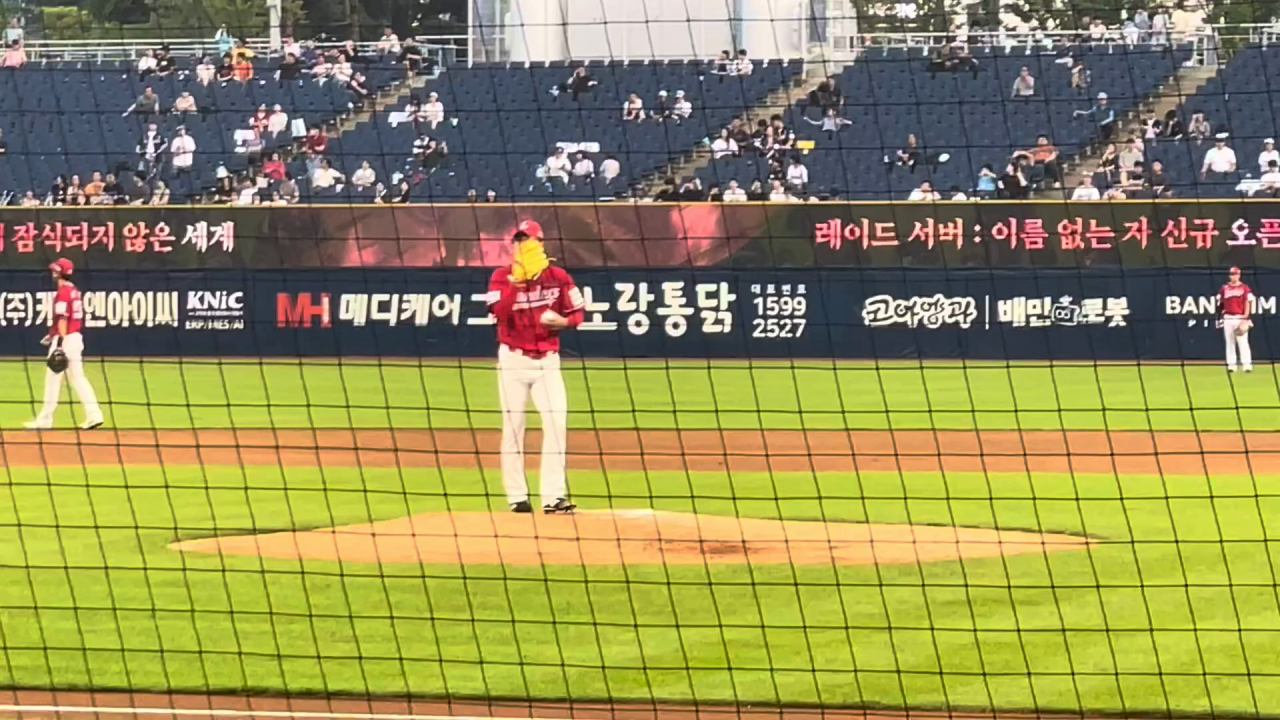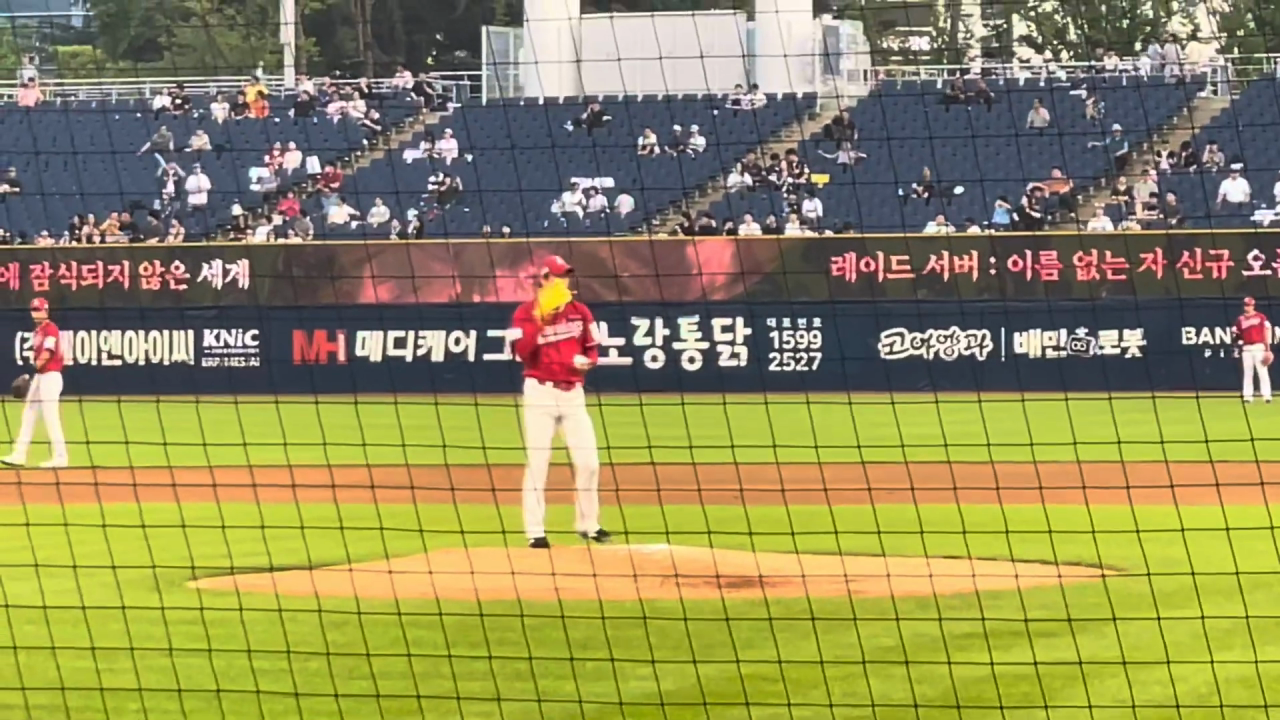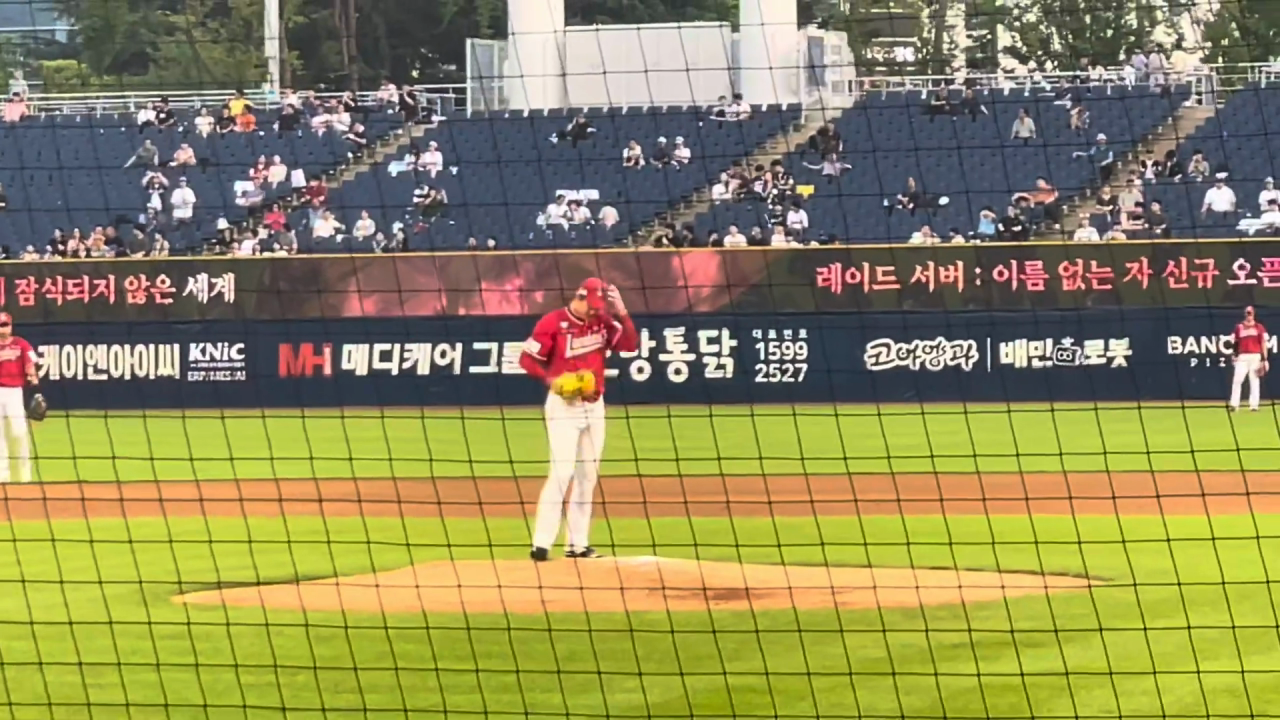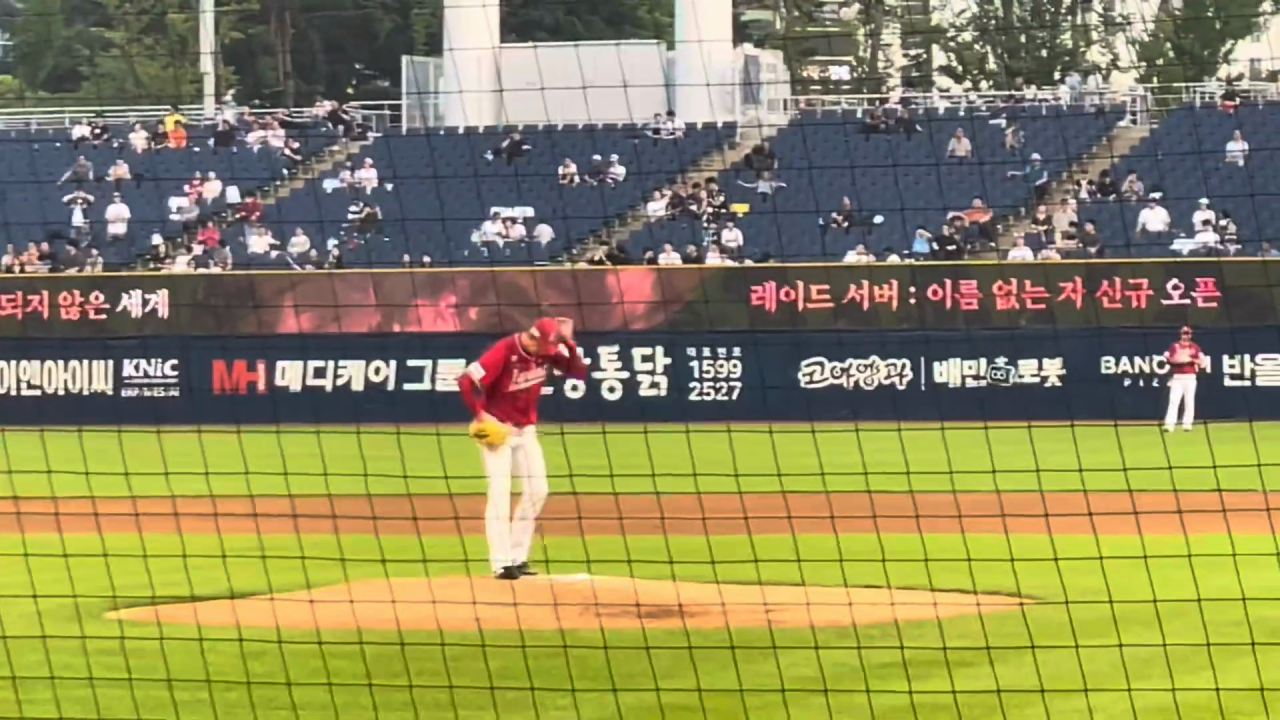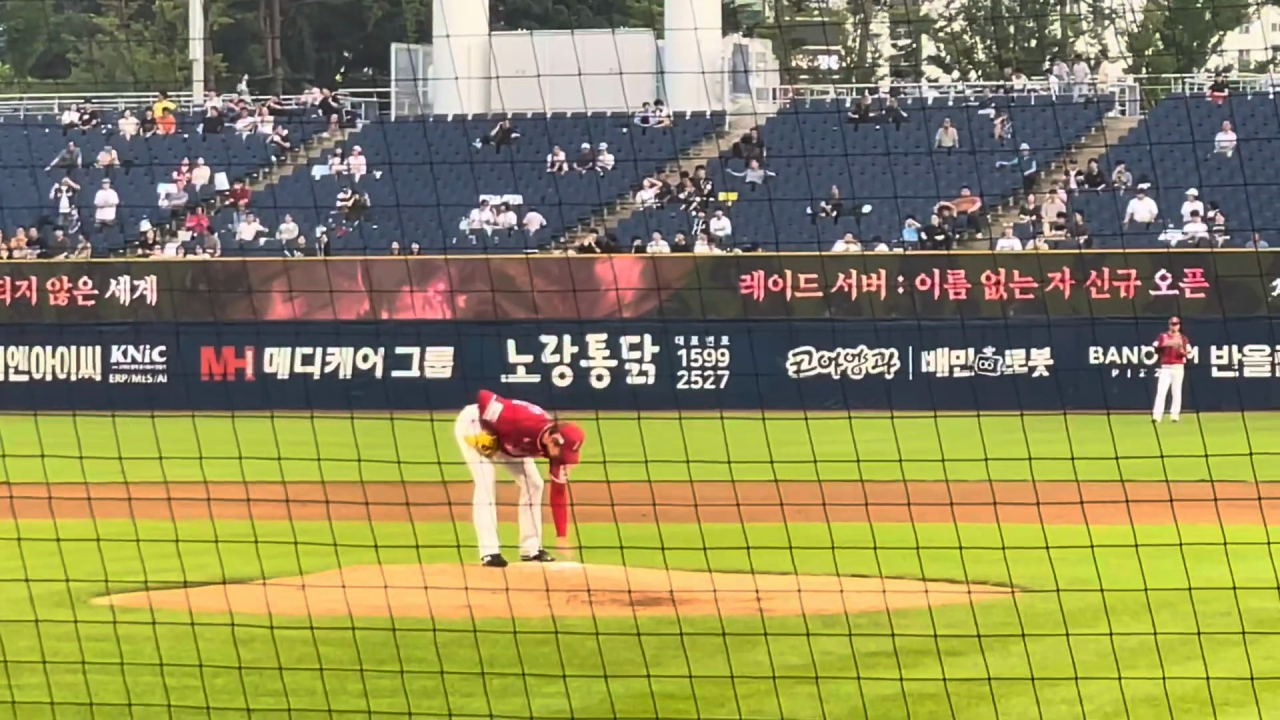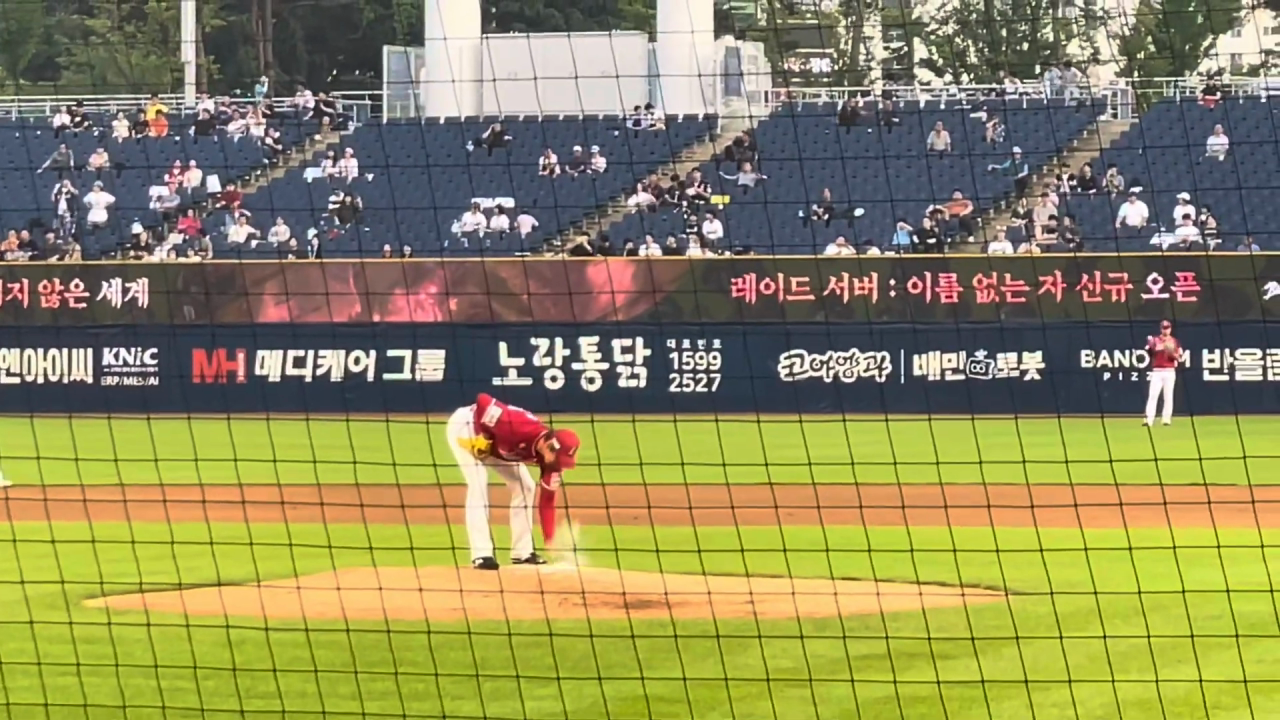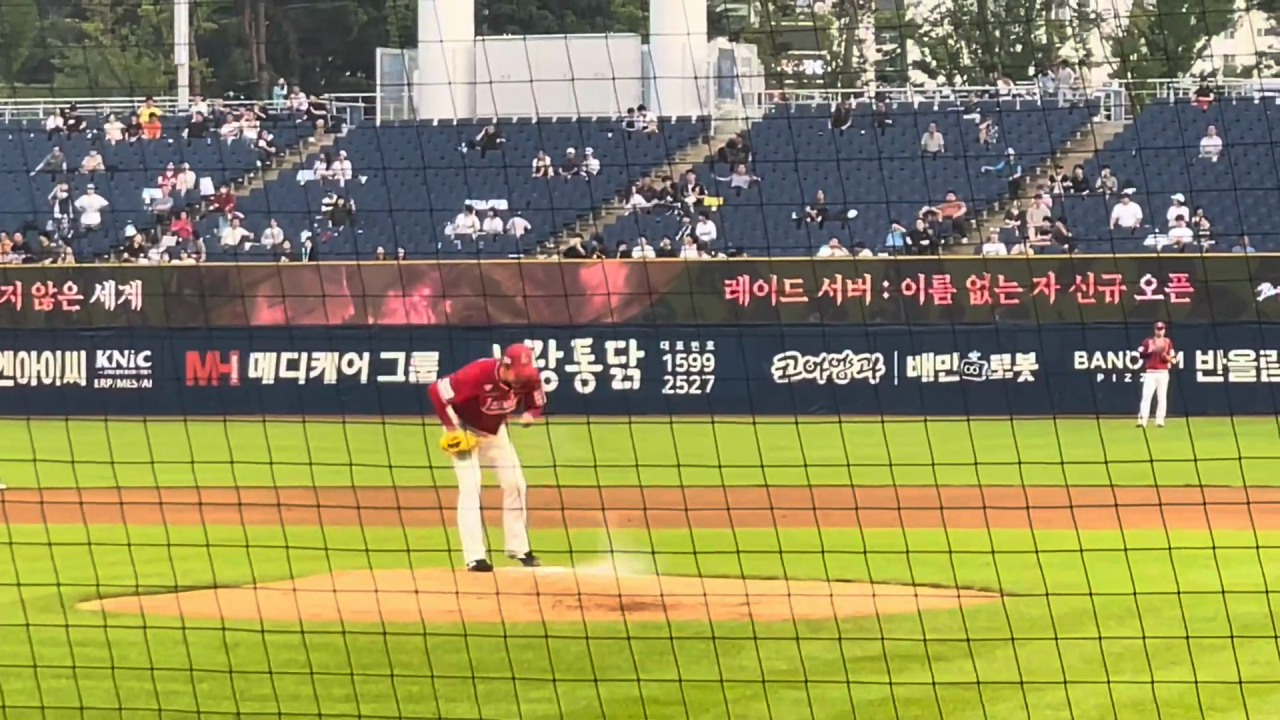
dt=0.7s
person 1, frame 1
left shoulder: (559, 277)
right shoulder: (502, 276)
left elbow: (577, 314)
right elbow: (500, 314)
left wrist: (563, 321)
right wrist: (516, 281)
left hip: (548, 360)
right hip: (513, 359)
left knee: (556, 425)
right knee: (514, 429)
left ankle: (553, 496)
right ankle: (517, 497)
person 1, frame 2
left shoulder: (580, 311)
right shoulder: (525, 312)
left elbow: (593, 349)
right elbow: (522, 352)
left wrist: (589, 361)
right wrist: (539, 319)
left hip: (573, 393)
right hip: (539, 393)
left knee: (588, 462)
right knee: (537, 464)
left ankle: (588, 523)
right ankle: (535, 532)
person 1, frame 3
left shoulder: (603, 321)
right shoulder: (553, 322)
left elbow: (631, 345)
right elbow: (527, 358)
left wrist: (621, 312)
right wrist: (551, 379)
left hip: (595, 406)
right hip: (563, 405)
left knee: (588, 475)
right knee: (562, 472)
left ankle: (577, 543)
right ankle: (541, 542)
person 1, frame 4
left shoulder: (549, 351)
right shoulder: (503, 351)
left elbow: (579, 372)
right elbow: (467, 380)
left wrist: (568, 341)
right wrist: (479, 414)
left hip: (526, 429)
right hip: (497, 428)
left knee: (538, 490)
right knee: (500, 492)
left ankle: (517, 556)
right ankle: (502, 562)
person 1, frame 5
left shoulder: (557, 449)
right shoulder: (523, 423)
left elbow: (559, 492)
right elbow: (483, 396)
left wrist: (562, 537)
right wrist: (486, 432)
left hip: (504, 439)
right hip: (473, 425)
left knee: (533, 485)
right knee: (486, 484)
left ankle: (531, 549)
right ankle: (489, 552)
person 1, frame 6
left shoulder: (551, 457)
right shoulder: (519, 429)
left elbow: (547, 500)
right elbow: (482, 400)
left wrist: (550, 542)
right wrist: (482, 436)
left hip: (496, 440)
right hip: (464, 426)
left knee: (525, 488)
right knee: (478, 486)
left ankle: (522, 552)
right ankle: (481, 555)
person 1, frame 7
left shoulder: (531, 378)
right shoulder: (476, 375)
left elbow: (536, 405)
right elbow: (435, 391)
left wrist: (528, 414)
right wrist: (451, 428)
left hip: (494, 430)
right hip: (465, 429)
left knee: (516, 484)
right knee: (470, 489)
left ankle: (518, 547)
right ankle: (475, 557)
